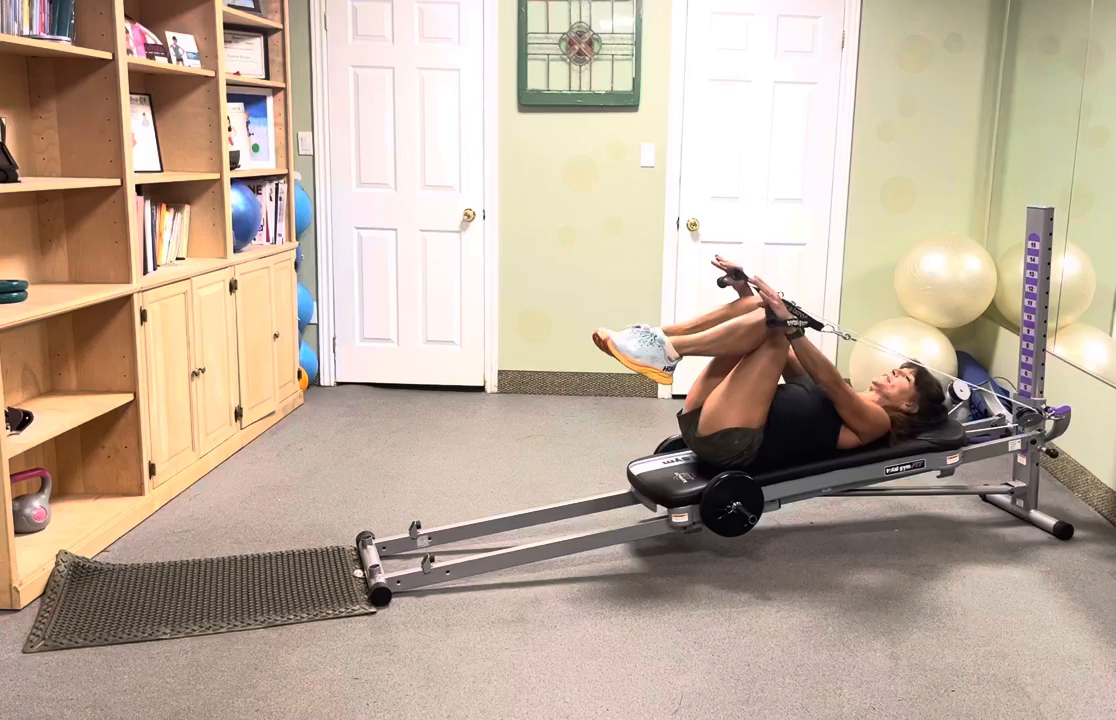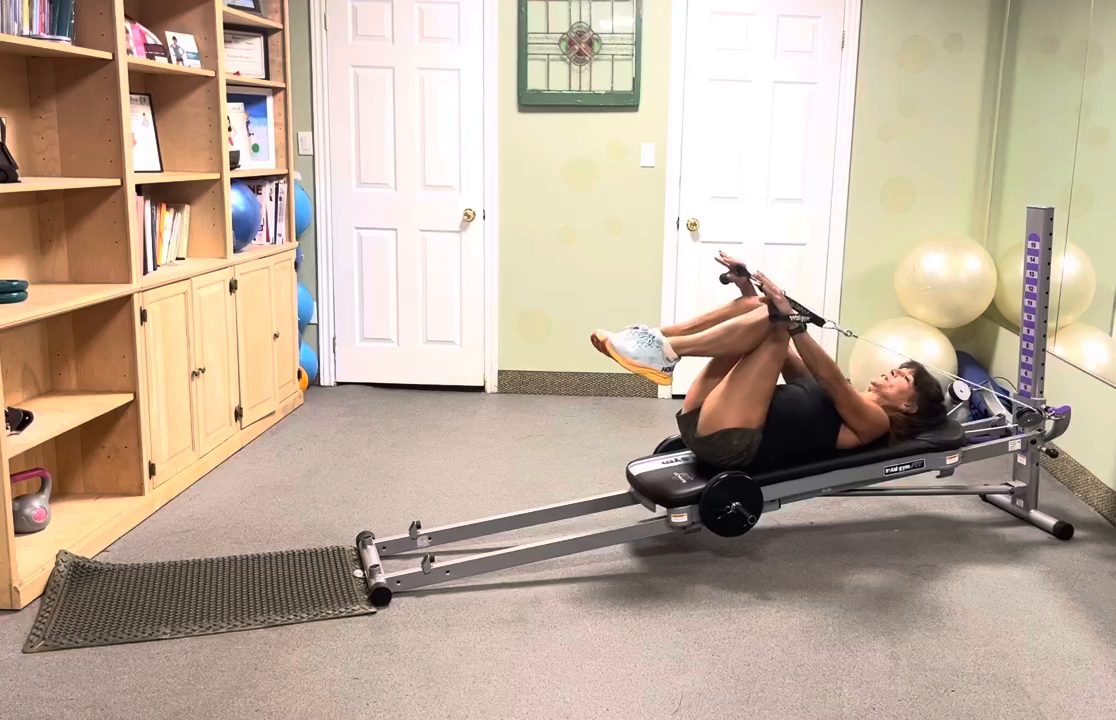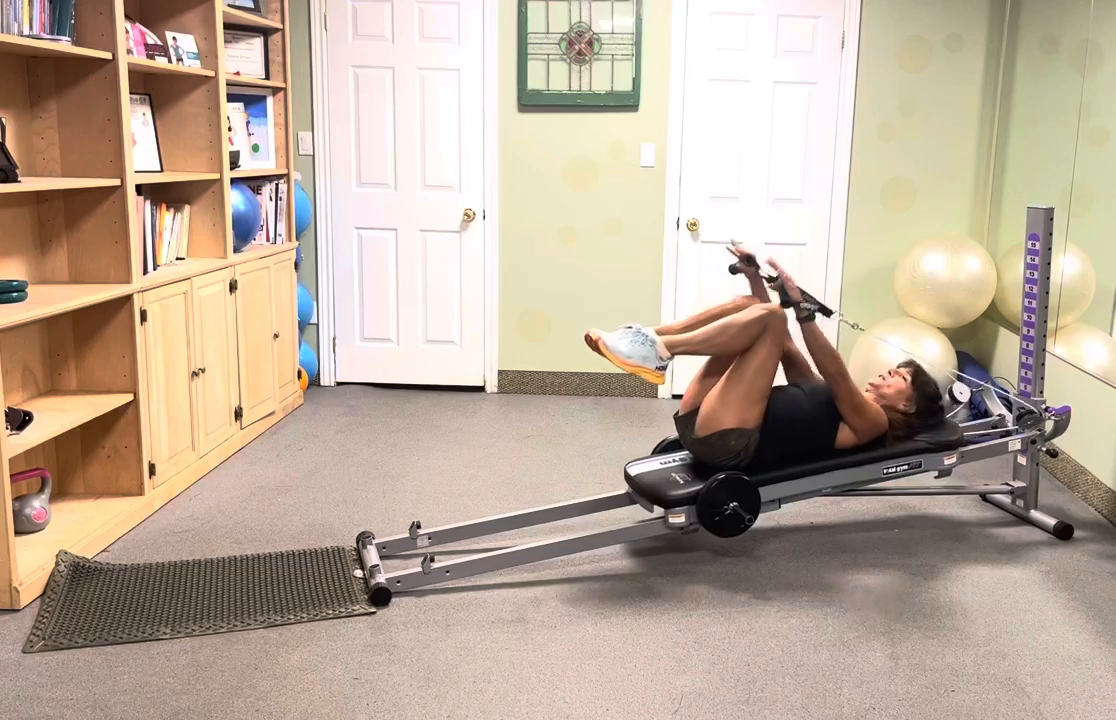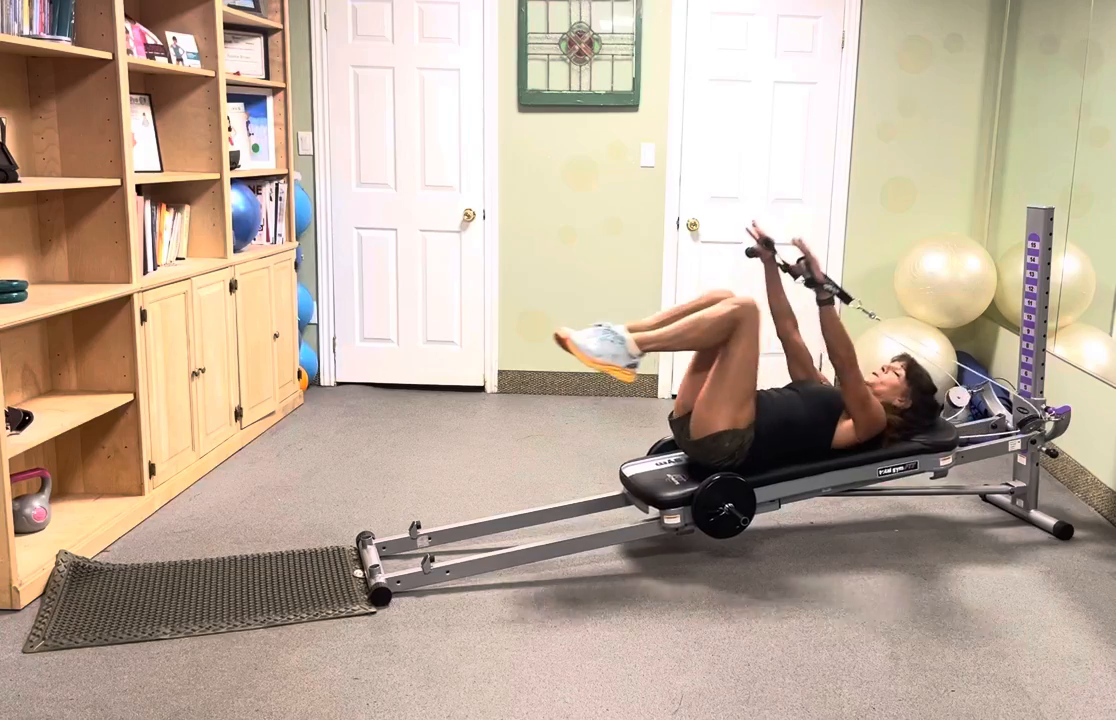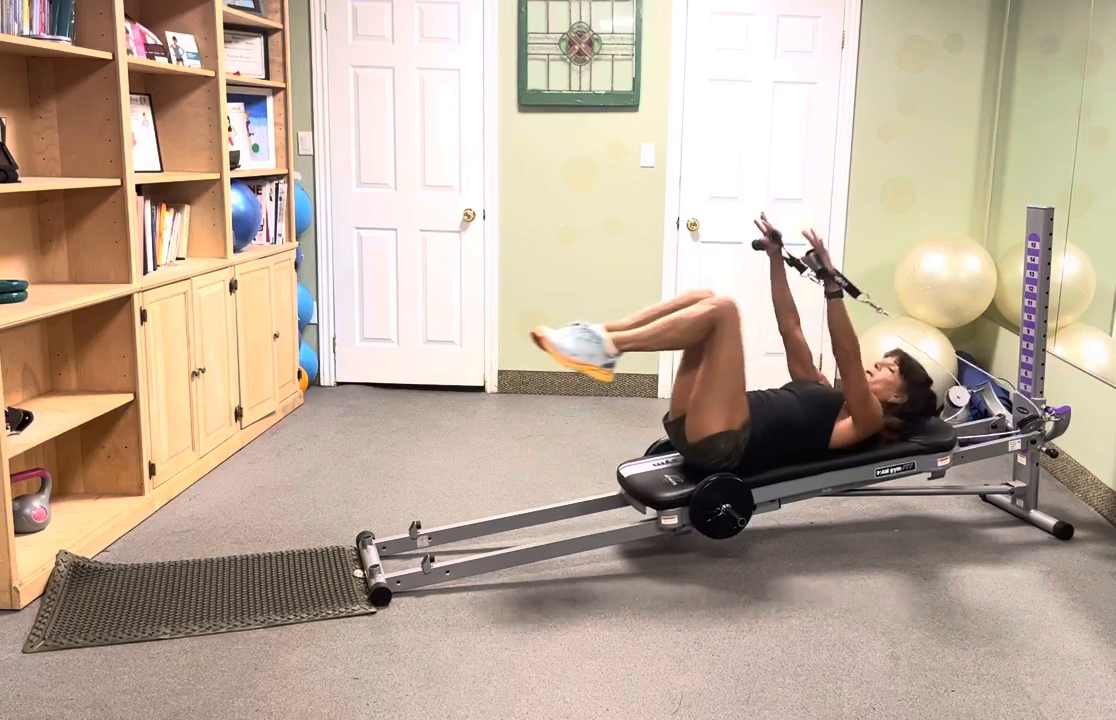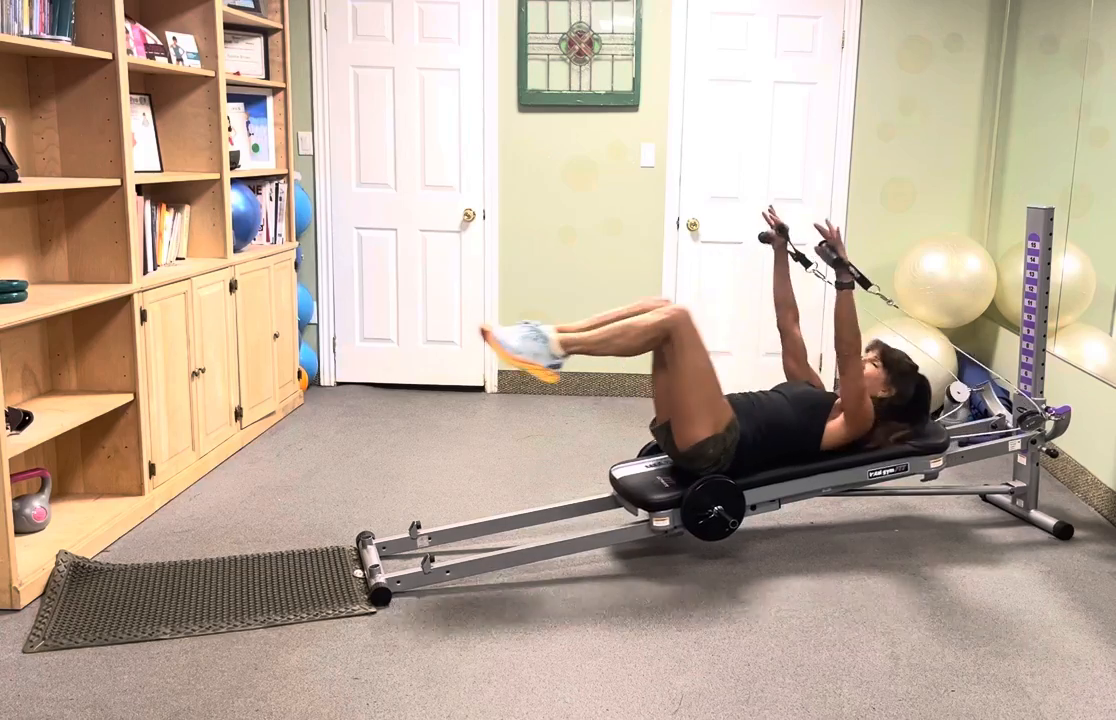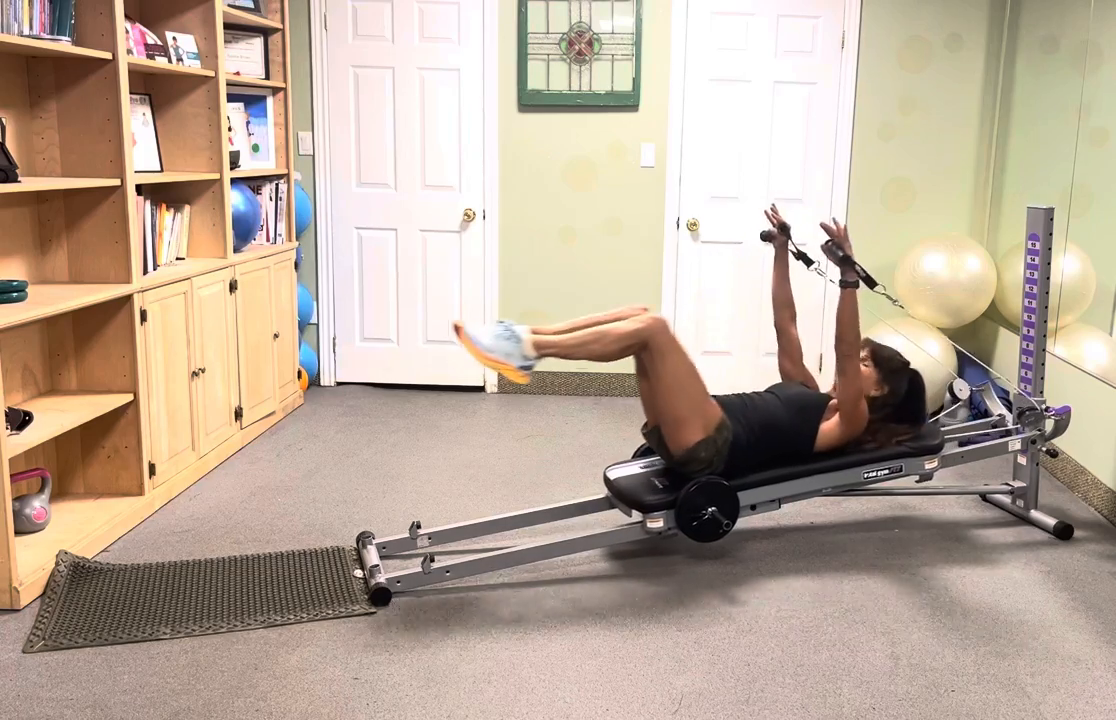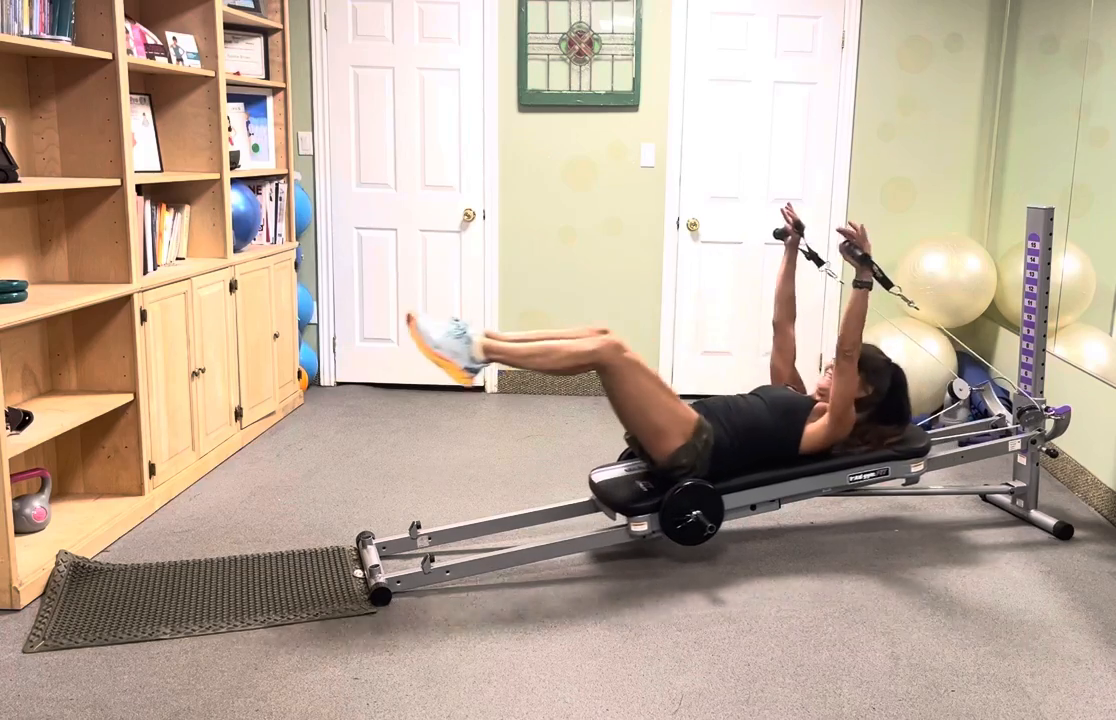
dt=0.1s
person 1, frame 1
left shoulder: (874, 423)
right shoulder: (841, 401)
left elbow: (832, 381)
right elbow: (786, 358)
left wrist: (788, 325)
right wrist: (746, 290)
left hip: (731, 441)
right hip: (702, 422)
left knee: (772, 323)
right knee: (756, 309)
left ankle: (666, 350)
right ankle: (659, 342)
person 1, frame 2
left shoulder: (874, 423)
right shoulder: (835, 398)
left elbow: (833, 378)
right elbow: (784, 355)
left wrist: (791, 321)
right wrist: (748, 287)
left hip: (729, 440)
right hip: (701, 421)
left knee: (773, 324)
right knee: (757, 308)
left ankle: (665, 350)
right ankle: (658, 343)
person 1, frame 3
left shoulder: (872, 423)
right shoulder: (832, 399)
left elbow: (835, 371)
right elbow: (788, 352)
left wrist: (801, 309)
right wrist: (755, 279)
left hip: (732, 441)
right hip: (700, 423)
left knee: (769, 316)
right knee: (749, 304)
left ankle: (658, 351)
right ankle: (647, 340)
person 1, frame 4
left shoulder: (868, 422)
right shoulder: (826, 395)
left elbow: (846, 363)
right elbow: (790, 335)
left wrist: (823, 295)
right wrist: (769, 266)
left hip: (725, 442)
right hip: (695, 423)
left knee: (743, 310)
right knee: (724, 300)
left ankle: (629, 347)
right ankle: (623, 339)
person 1, frame 5
left shoulder: (866, 421)
right shoulder: (823, 393)
left elbow: (847, 354)
right elbow: (791, 328)
left wrist: (830, 285)
right wrist: (777, 257)
left hip: (726, 443)
right hip: (690, 427)
left knee: (720, 310)
right knee: (703, 299)
left ankle: (604, 346)
right ankle: (599, 338)
person 1, frame 6
left shoulder: (857, 422)
right shoulder: (812, 392)
left elbow: (846, 349)
right elbow: (789, 325)
left wrist: (843, 277)
right wrist: (780, 253)
left hip: (715, 447)
right hip: (683, 431)
left knee: (674, 320)
right knee: (662, 307)
left ankle: (556, 347)
right ankle: (555, 341)
person 1, frame 7
left shoulder: (850, 423)
right shoulder: (807, 392)
left elbow: (846, 348)
right elbow: (786, 323)
left wrist: (847, 275)
right wrist: (781, 250)
left hip: (712, 448)
right hip: (691, 434)
left knee: (651, 327)
right knee: (637, 317)
left ankle: (525, 350)
right ankle: (523, 341)
person 1, frame 8
left shoulder: (837, 426)
right shoulder: (792, 393)
left elbow: (847, 350)
right elbow: (782, 322)
left wrist: (861, 278)
right wrist: (792, 249)
left hip: (693, 453)
right hip: (681, 436)
left knee: (607, 348)
right knee: (599, 337)
left ankle: (479, 351)
right ankle: (482, 344)
